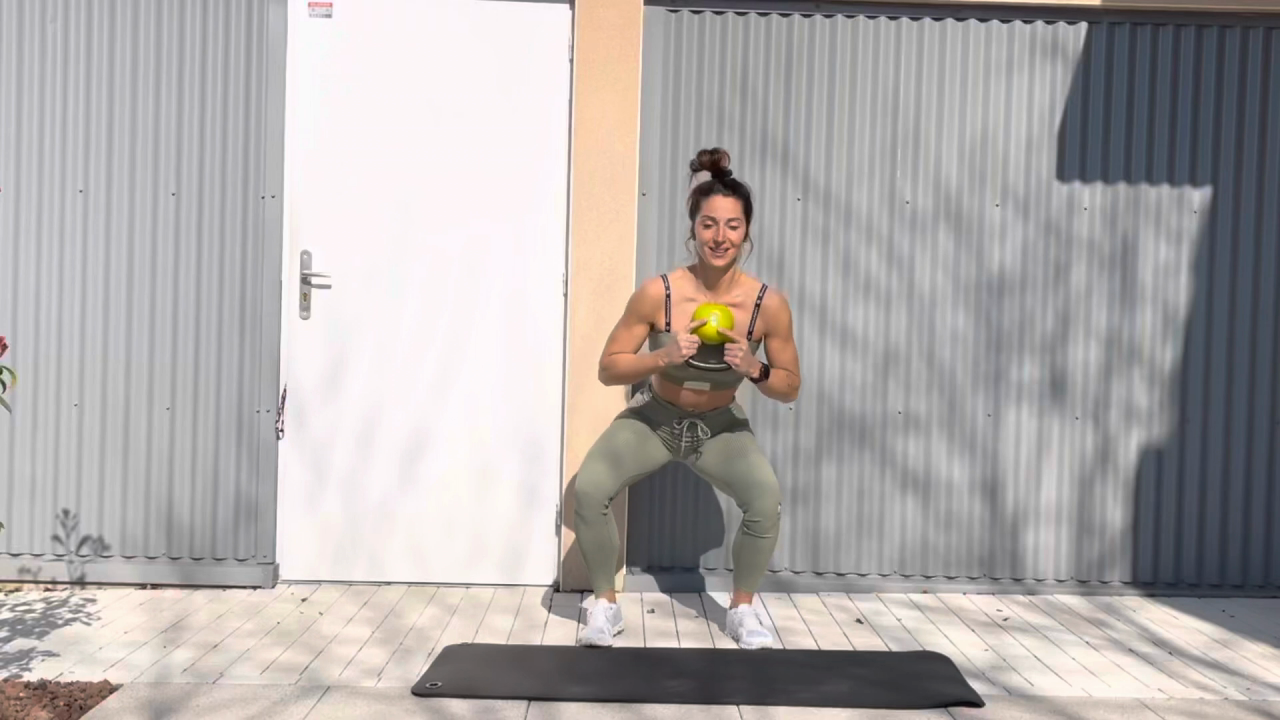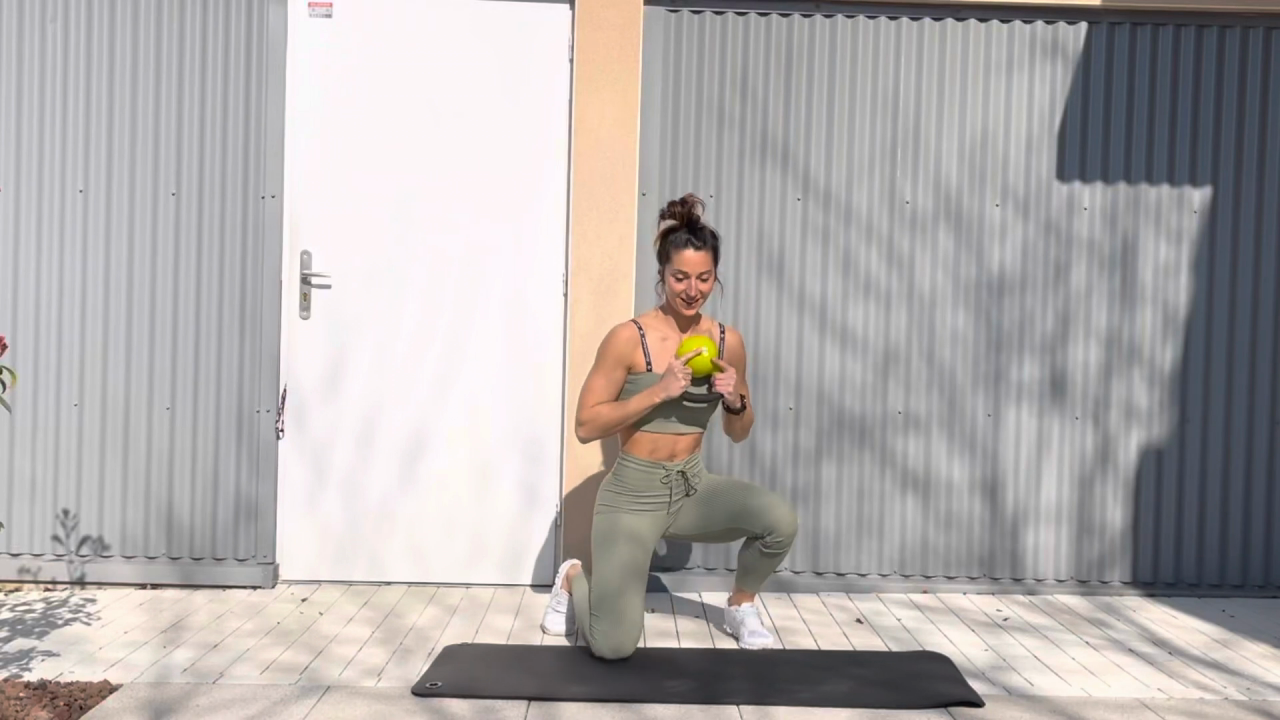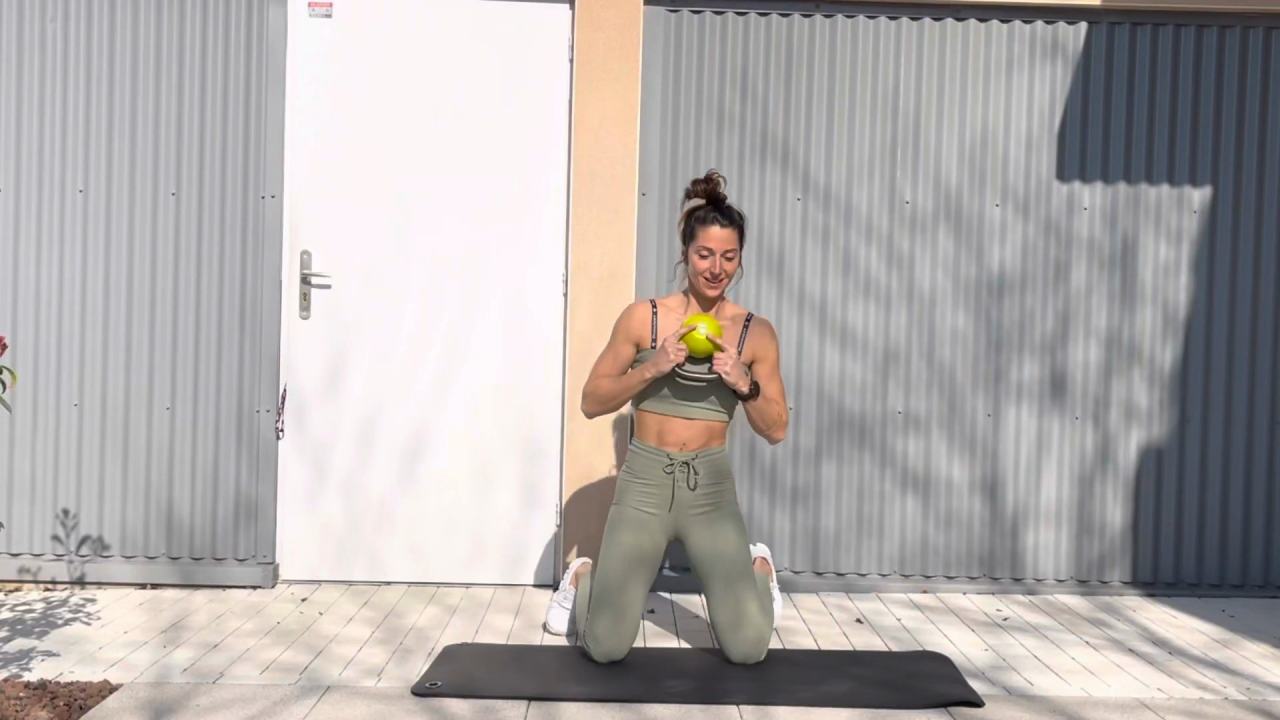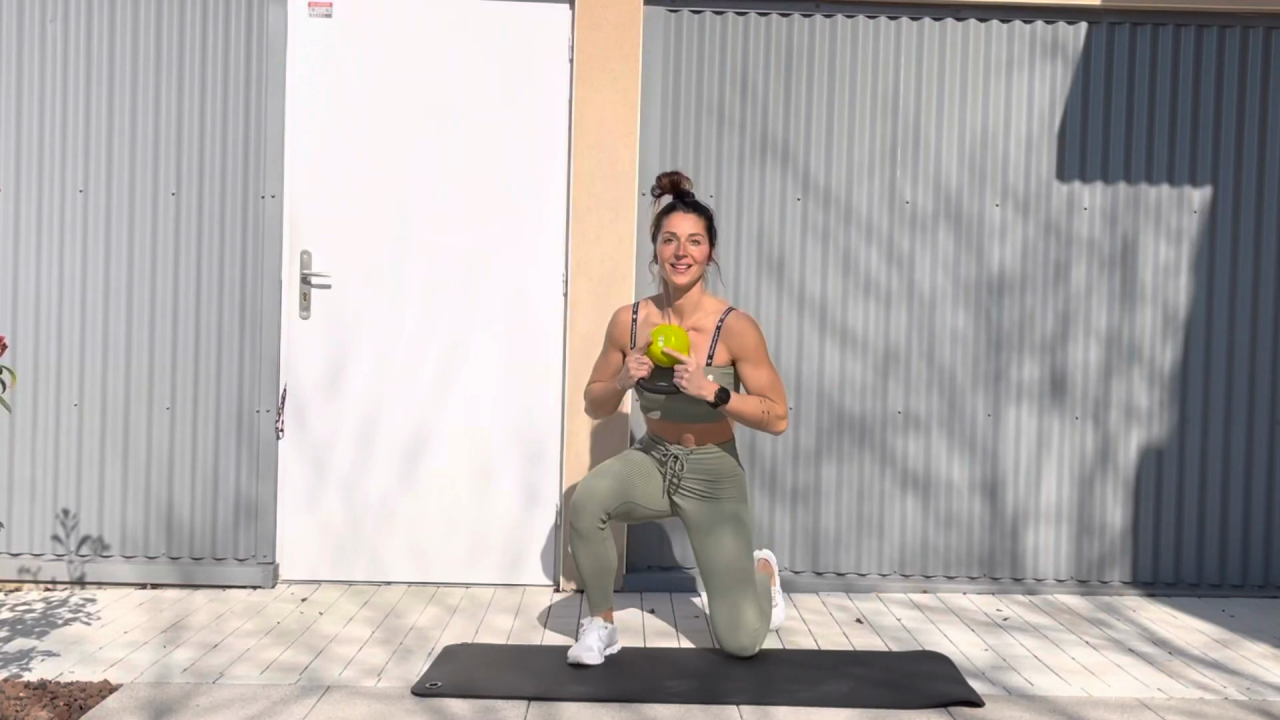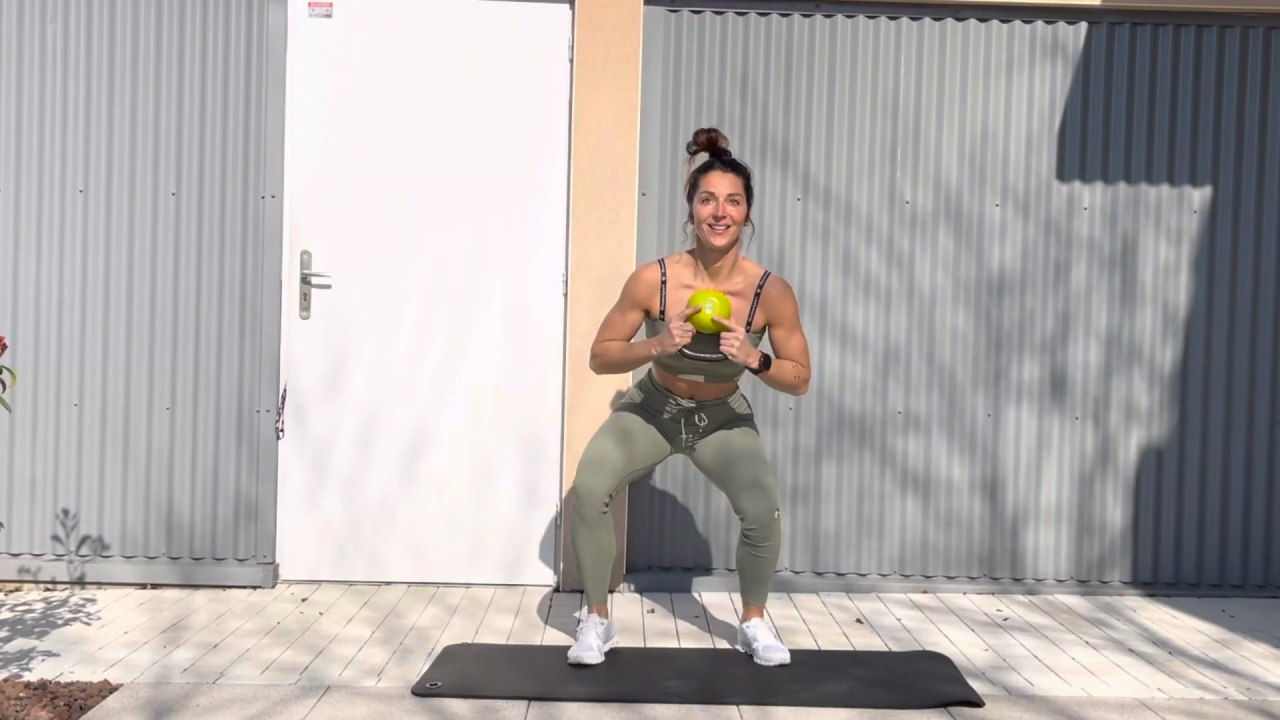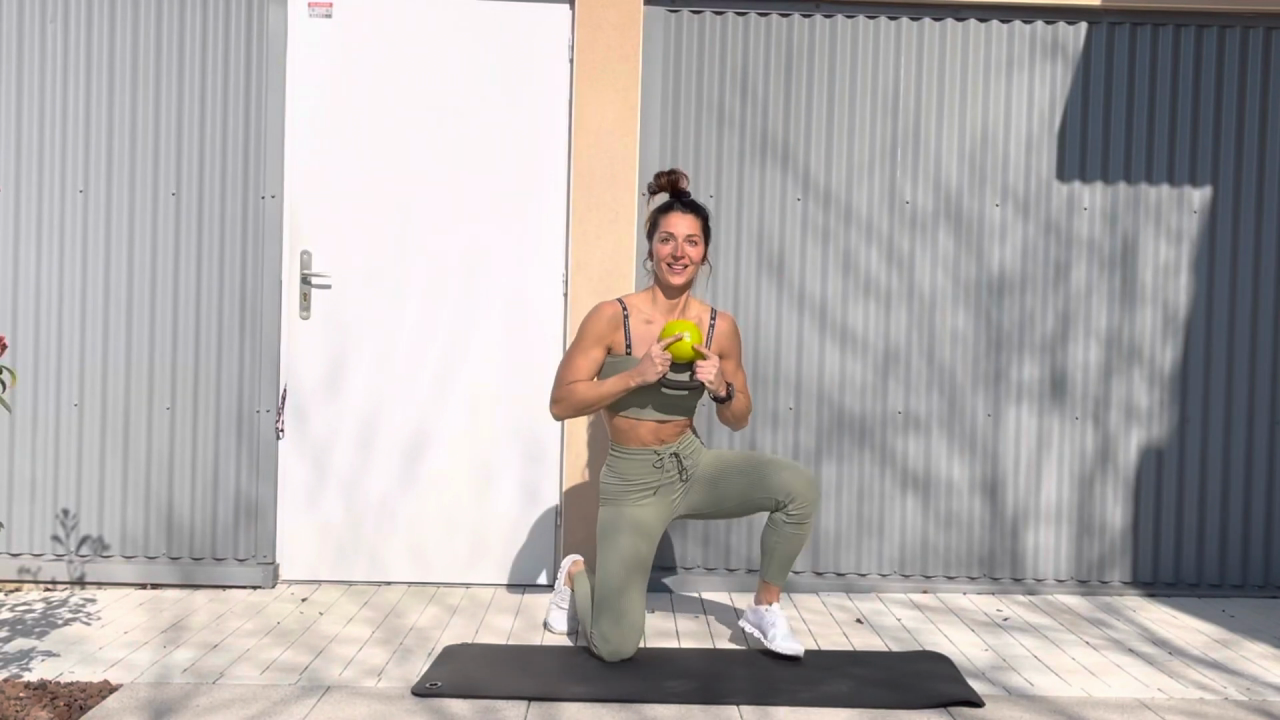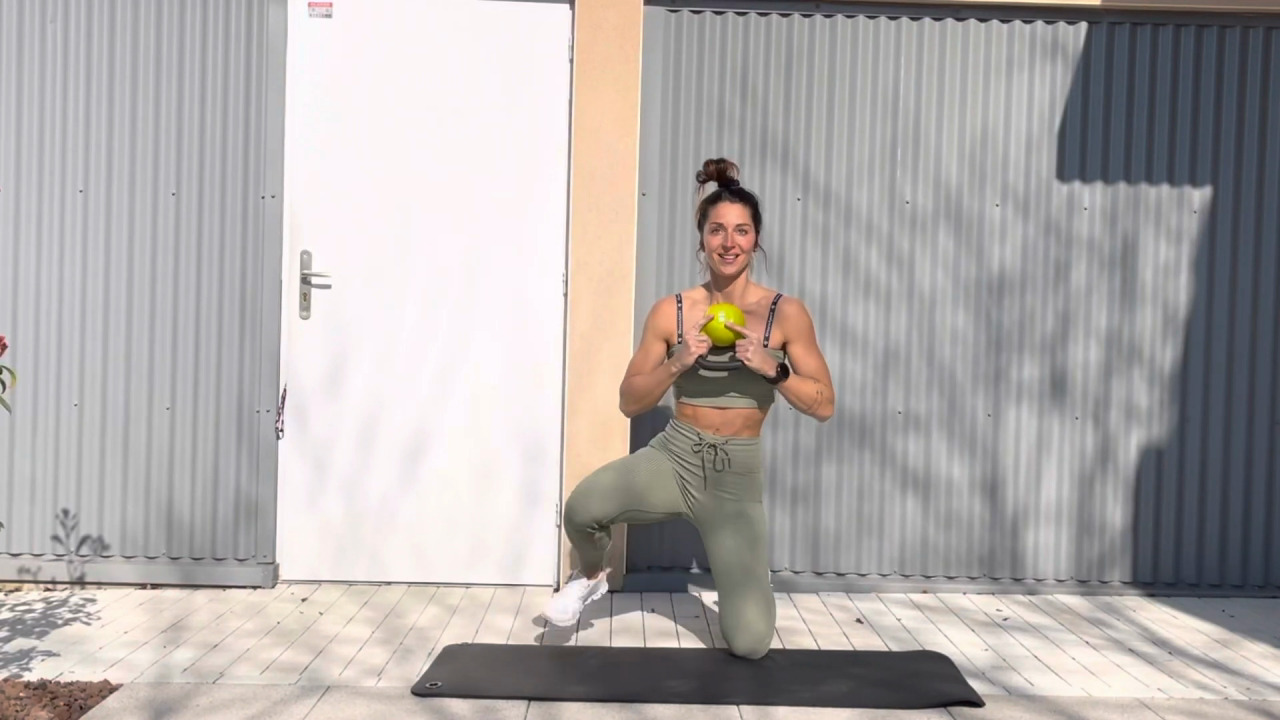
dt=0.7s
person 1, frame 1
left shoulder: (768, 304)
right shoulder: (656, 293)
left elbow: (790, 387)
right elbow: (608, 369)
left wrist: (754, 369)
right wrist: (663, 357)
left hip: (720, 426)
right hip: (653, 417)
left knee: (765, 501)
right knee: (589, 489)
left ankle: (742, 608)
right ankle: (605, 602)
person 1, frame 2
left shoulder: (728, 342)
right shoulder: (627, 339)
left elbow: (739, 433)
right elbow: (586, 426)
left wrist: (737, 400)
right wrist: (657, 391)
left hip: (693, 486)
right hip: (630, 495)
left knee: (780, 520)
right knee: (613, 644)
left ankle: (740, 606)
right ankle: (576, 581)
person 1, frame 3
left shoulder: (756, 331)
right shoulder: (641, 317)
left elbow: (775, 430)
right elbow: (591, 403)
left wrist: (743, 384)
right wrist: (652, 367)
left hip: (710, 491)
right hip: (644, 485)
left knee: (748, 648)
right knee: (606, 648)
left ankle: (759, 570)
right ankle: (582, 579)
person 1, frame 4
left shoulder: (735, 327)
right shoulder: (628, 320)
left elbow: (776, 418)
right elbow: (594, 405)
left wrist: (713, 391)
right wrist: (622, 380)
left hip: (713, 472)
right hip: (650, 459)
left knee: (741, 640)
right knee: (585, 501)
left ankle: (762, 573)
right ankle: (600, 623)
person 1, frame 5
left shoulder: (771, 290)
right shoulder: (651, 279)
left elbow: (799, 378)
right elbow: (600, 357)
left wrist: (753, 359)
right wrist: (657, 345)
left hip: (723, 416)
right hip: (651, 408)
left knee: (762, 511)
right knee: (588, 491)
left ankle: (753, 622)
right ankle: (597, 619)
person 1, frame 6
left shoulder: (720, 327)
right shoulder: (609, 317)
left elbow: (740, 418)
right elbow: (560, 403)
left wrist: (721, 388)
right wrist: (634, 374)
left hip: (692, 468)
right hip: (630, 482)
left knee: (800, 486)
right knee: (615, 647)
left ankle: (763, 609)
right ankle: (576, 577)
person 1, frame 7
left shoulder: (787, 312)
right shoulder: (669, 312)
left elbow: (824, 406)
right elbow: (629, 402)
left wrist: (770, 368)
right wrist: (677, 363)
left hip: (736, 478)
right hip: (672, 459)
left knee: (750, 644)
right knee: (583, 505)
left ankle: (751, 571)
right ankle: (590, 573)
